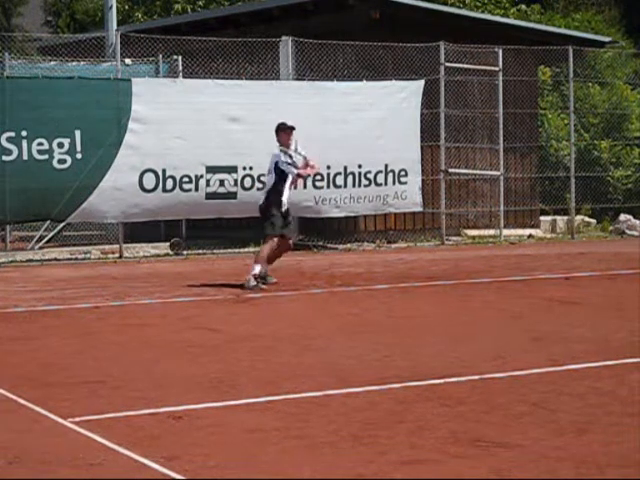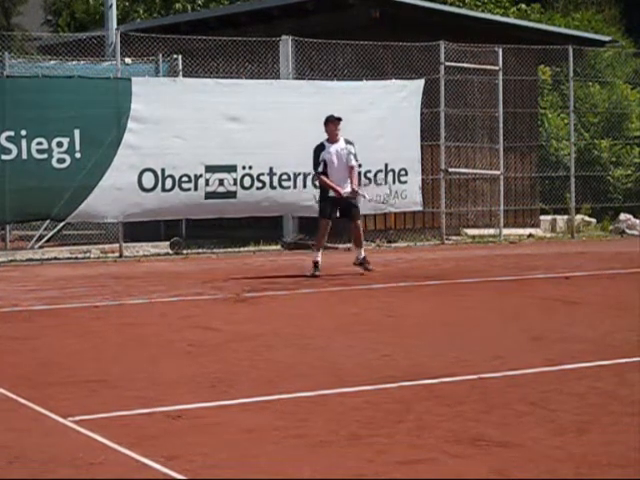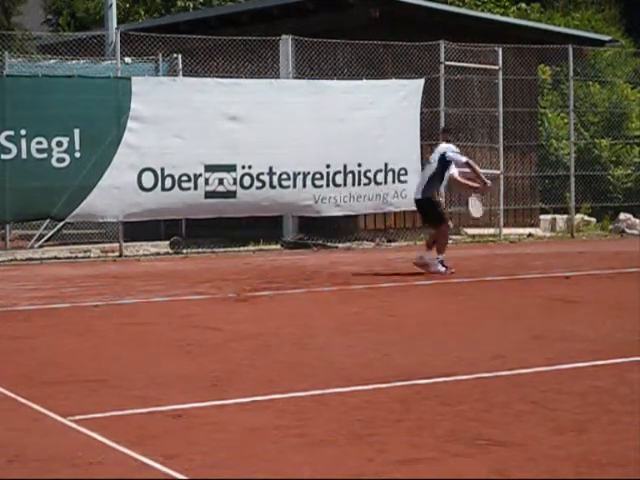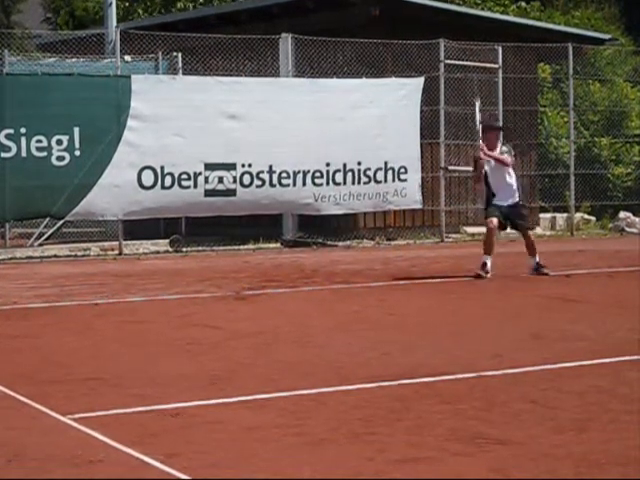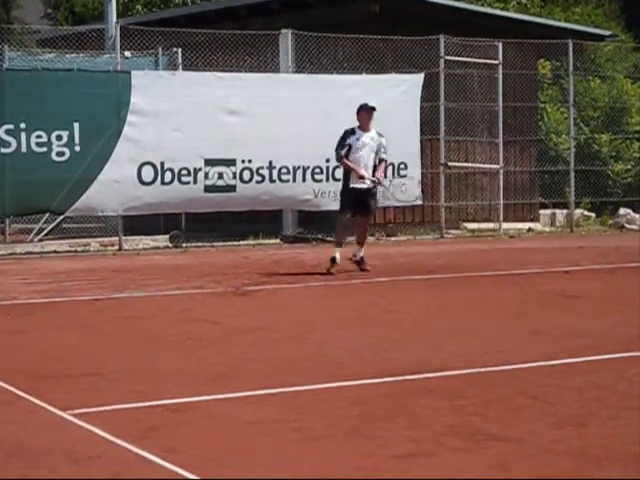
dt=1s
person 1, frame 1
left shoulder: (289, 154)
right shoulder: (282, 154)
left elbow: (295, 178)
right elbow: (300, 174)
left wrist: (307, 164)
right wrist: (312, 170)
left hip: (281, 207)
right hip: (272, 206)
left knee: (287, 243)
right knee: (272, 241)
left ankle: (261, 272)
right ankle: (252, 277)
person 1, frame 2
left shoulder: (348, 145)
right shoulder: (320, 149)
left elbow: (353, 167)
right elbow: (319, 175)
left wrist: (354, 185)
right wrist: (335, 188)
left hip: (348, 192)
right hip: (329, 193)
left knee: (357, 223)
right knee: (325, 224)
left ankle: (360, 257)
right ankle: (317, 262)
person 1, frame 3
left shoulder: (444, 152)
right shoulder: (448, 149)
left elbow: (453, 176)
right elbow: (470, 164)
left wrist: (474, 186)
right wrist: (484, 181)
left hip: (422, 195)
right hip: (428, 195)
left knee: (440, 228)
right knee: (444, 227)
left ankle: (424, 258)
right ankle: (436, 263)
person 1, frame 4
left shoulder: (506, 149)
right shoulder: (479, 156)
left elbow: (508, 162)
right elbow: (477, 181)
left wrist: (488, 153)
right wrist: (480, 165)
left hip: (512, 200)
right hip: (494, 201)
left knee: (526, 233)
right knee: (492, 225)
left ankle: (536, 264)
right ankle: (486, 265)
person 1, frame 5
left shoulder: (379, 138)
right shoulder: (349, 134)
left elbow: (382, 160)
right elbow: (340, 157)
left wrist: (379, 173)
right wrist: (356, 169)
left hip: (368, 185)
right hip: (351, 184)
left knee: (365, 221)
right knee: (344, 219)
left ankle: (358, 255)
right ankle: (335, 258)
